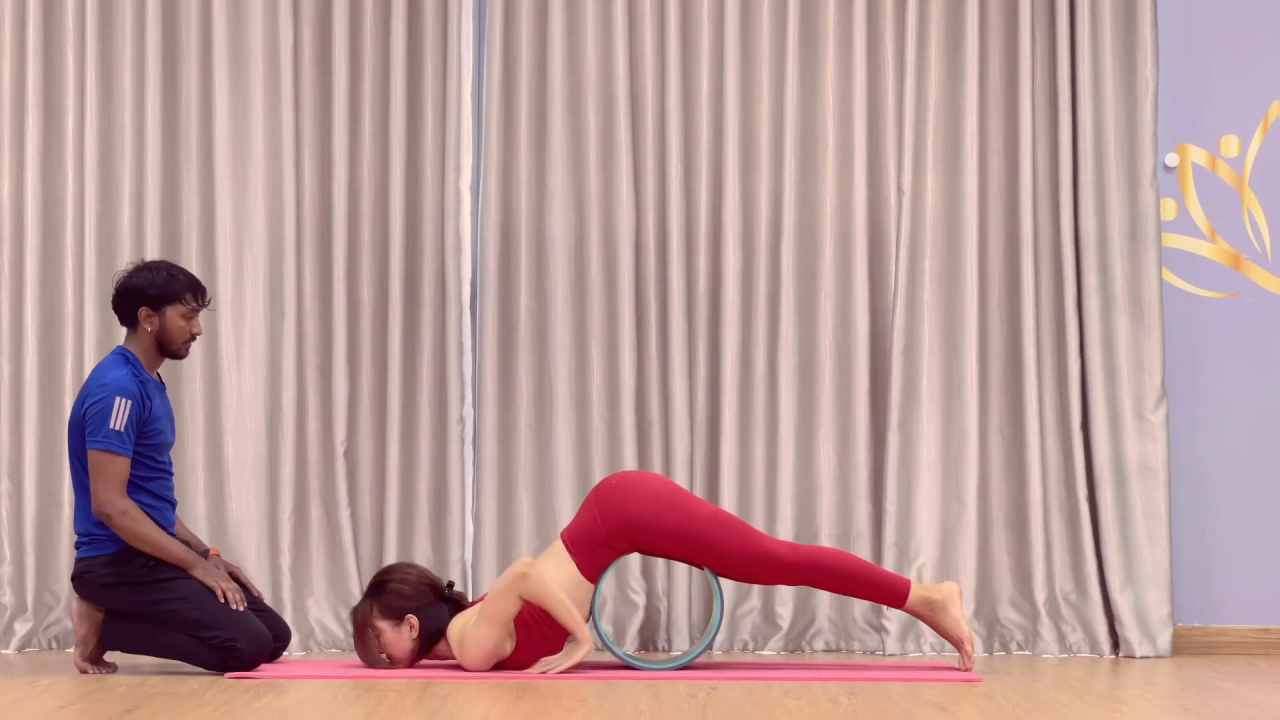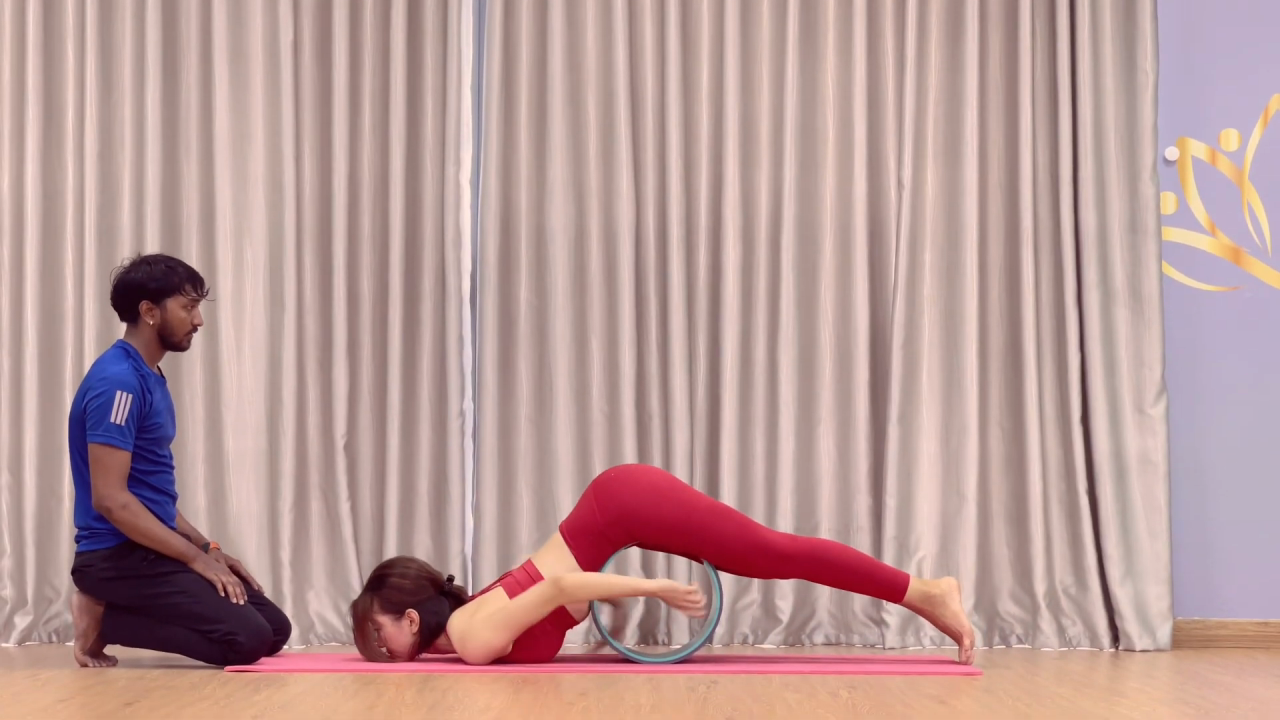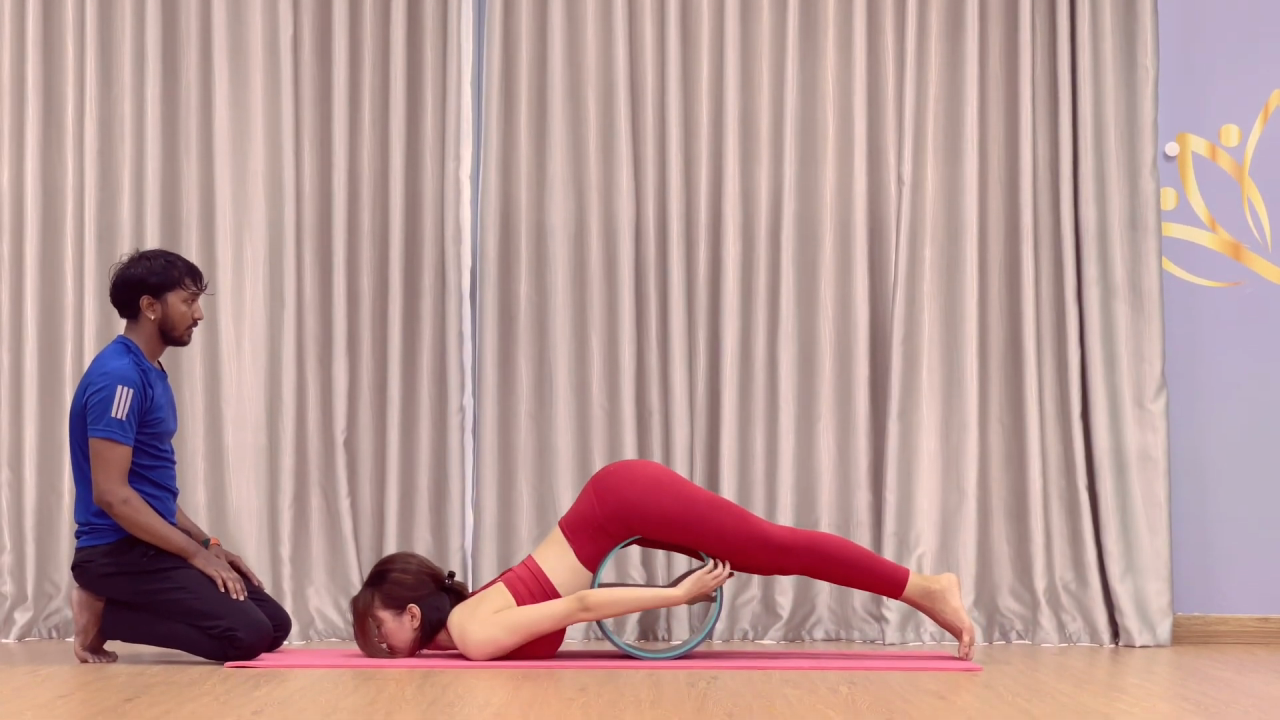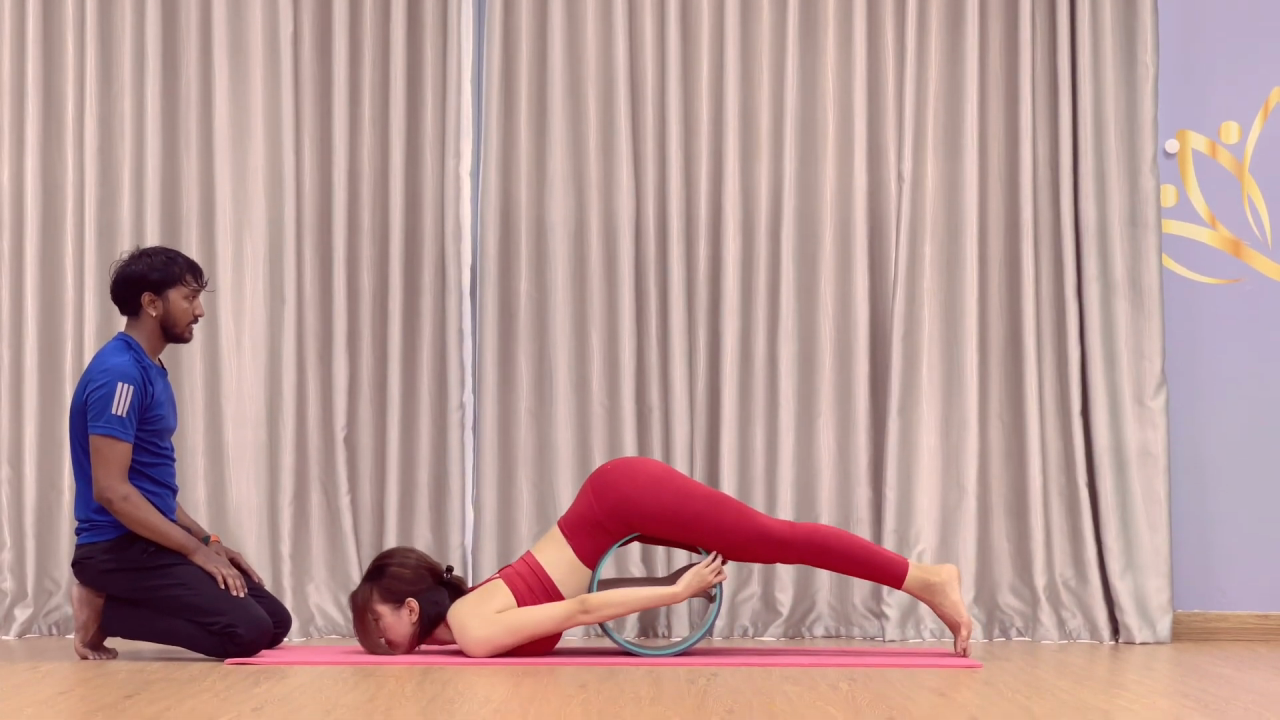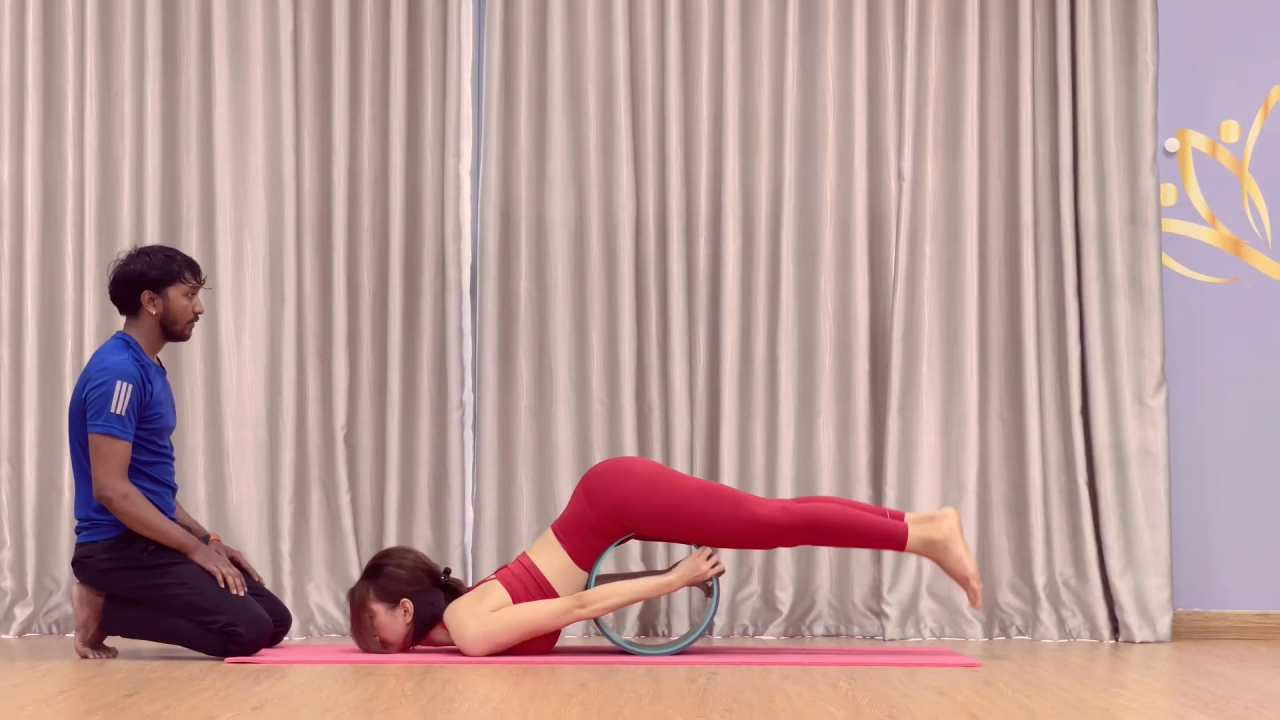
dt=0.3s
person 1, frame 1
left shoulder: (471, 648)
right shoulder: (462, 629)
left elbow: (520, 574)
left wrist: (578, 636)
right wrist: (569, 633)
left hip: (627, 510)
right hip: (623, 509)
left knee: (777, 560)
right knee: (770, 562)
left ankle: (925, 598)
right ankle: (923, 599)
person 1, frame 2
left shoulder: (473, 641)
right shoulder: (466, 623)
left elbow: (558, 584)
left wrist: (658, 590)
left hip: (626, 502)
right hip: (623, 502)
left knee: (776, 553)
right knee: (767, 557)
left ankle: (925, 592)
right ankle: (922, 594)
person 1, frame 3
left shoulder: (473, 638)
right shoulder: (465, 617)
left elbow: (581, 607)
left wrist: (677, 594)
left hip: (626, 498)
right hip: (622, 503)
left knee: (776, 546)
right knee: (766, 555)
left ankle: (924, 588)
right ankle: (922, 589)
person 1, frame 4
left shoulder: (474, 634)
right shoulder: (463, 614)
left elbow: (581, 612)
left wrist: (676, 591)
left hip: (624, 496)
right hip: (622, 496)
left knee: (776, 538)
right knee: (770, 542)
left ankle: (925, 579)
right ankle: (924, 578)
person 1, frame 5
left shoulder: (469, 634)
right shoulder: (458, 613)
left elbow: (579, 607)
left wrist: (673, 581)
left hip: (620, 497)
right hip: (616, 499)
left knee: (774, 525)
right knee: (773, 518)
left ankle: (926, 538)
right ankle: (921, 522)
person 2, frame 1
left shoulder: (149, 384)
right shoulder: (117, 387)
right elbow: (110, 505)
left wrist: (207, 554)
right wrist: (196, 563)
left hip: (148, 555)
right hip: (119, 562)
left knee: (274, 636)
right knee: (247, 645)
left ankle: (108, 617)
right ankle: (102, 626)
person 2, frame 2
left shoulder: (149, 378)
right shoulder: (118, 381)
right elbow: (111, 499)
left wrist: (207, 548)
right wrist: (196, 557)
left hip: (149, 549)
right hip: (120, 555)
left knee: (274, 629)
right knee: (247, 639)
left ankle: (108, 612)
right ankle: (102, 619)
person 2, frame 3
left shoulder: (150, 374)
right shoulder: (119, 376)
right elbow: (111, 494)
left wrist: (207, 544)
right wrist: (196, 553)
left hip: (148, 545)
right hip: (120, 551)
left knee: (274, 626)
right knee: (247, 635)
left ankle: (109, 608)
right ankle: (102, 616)
person 2, frame 4
left shoulder: (150, 370)
right shoulder: (120, 373)
right elbow: (112, 491)
left wrist: (208, 541)
right wrist: (197, 549)
left hip: (149, 542)
right hip: (121, 548)
left knee: (275, 622)
right knee: (248, 631)
left ankle: (109, 605)
right ankle: (103, 612)
person 2, frame 5
left shoulder: (149, 368)
right shoulder: (118, 371)
right elbow: (111, 489)
left wrist: (207, 540)
right wrist: (196, 548)
left hip: (148, 540)
right hip: (120, 546)
left knee: (274, 621)
right knee: (247, 630)
left ankle: (109, 603)
right ankle: (102, 611)
